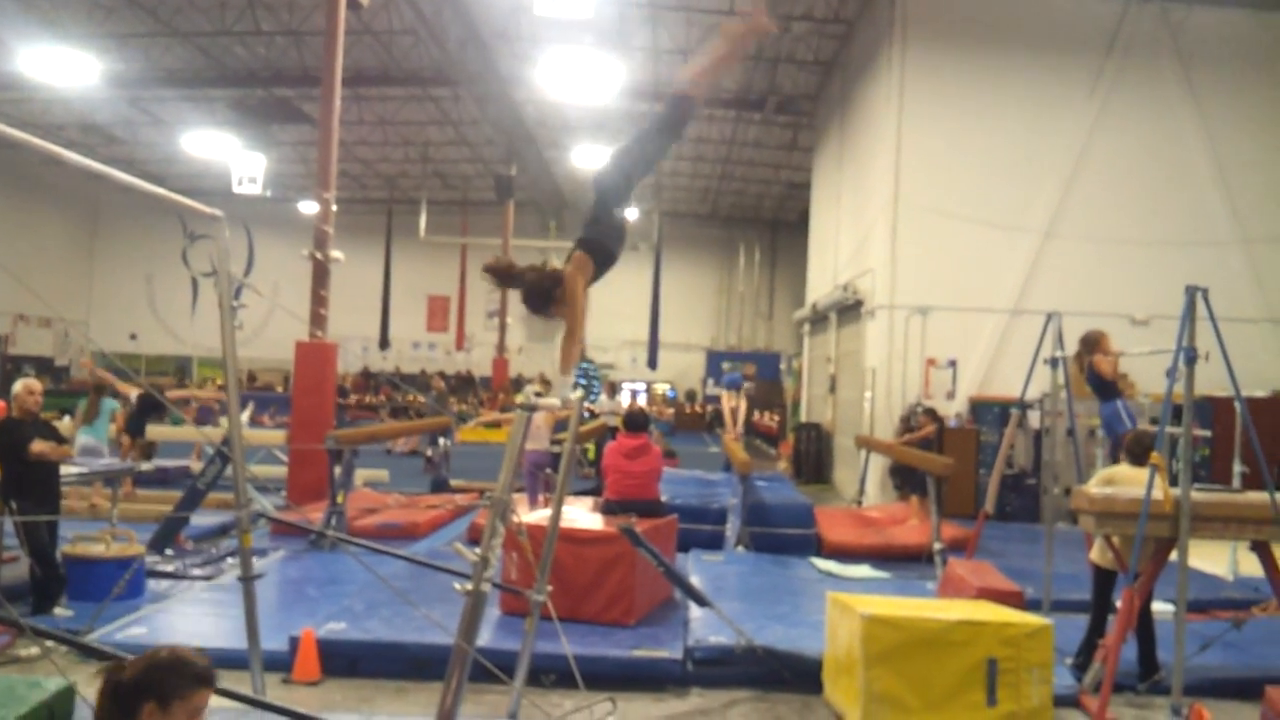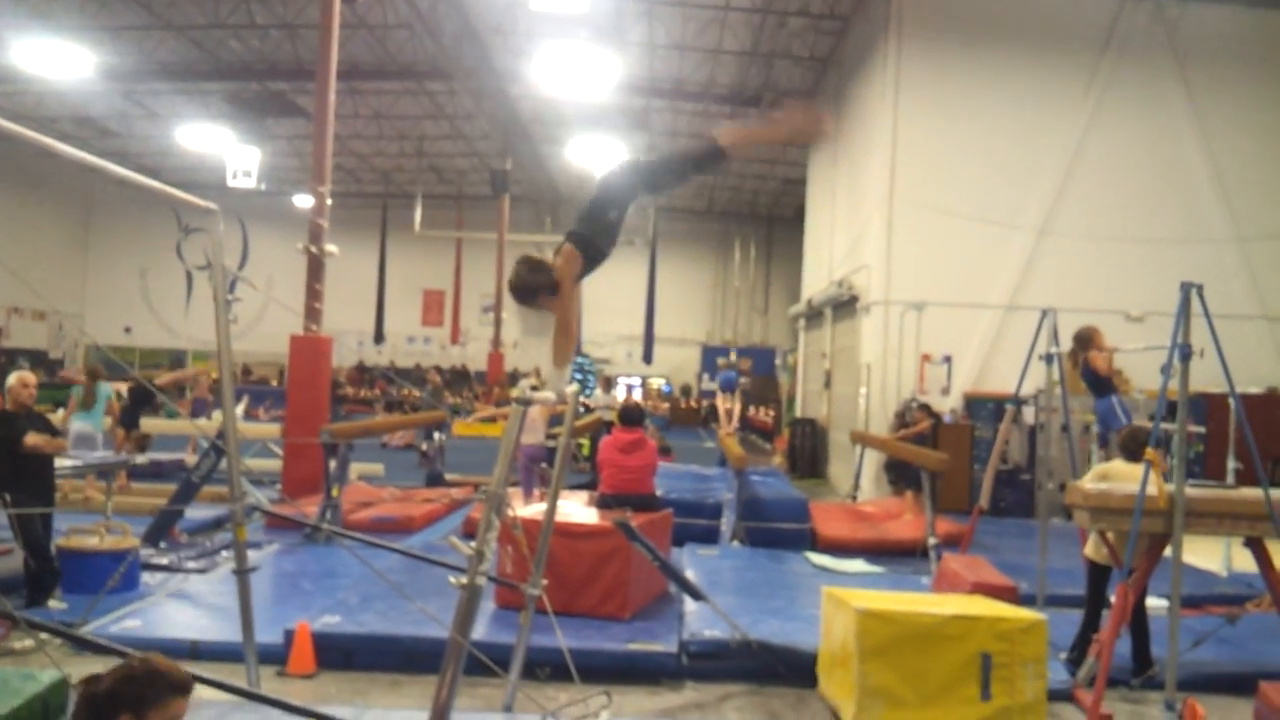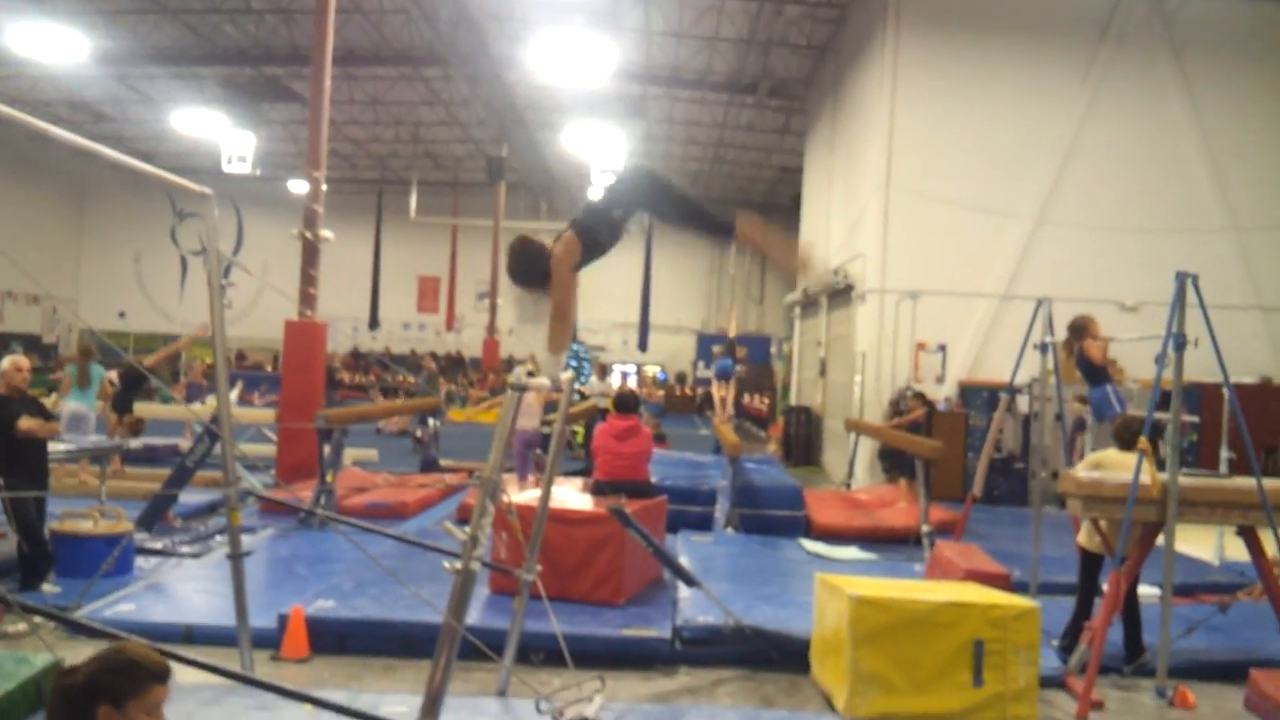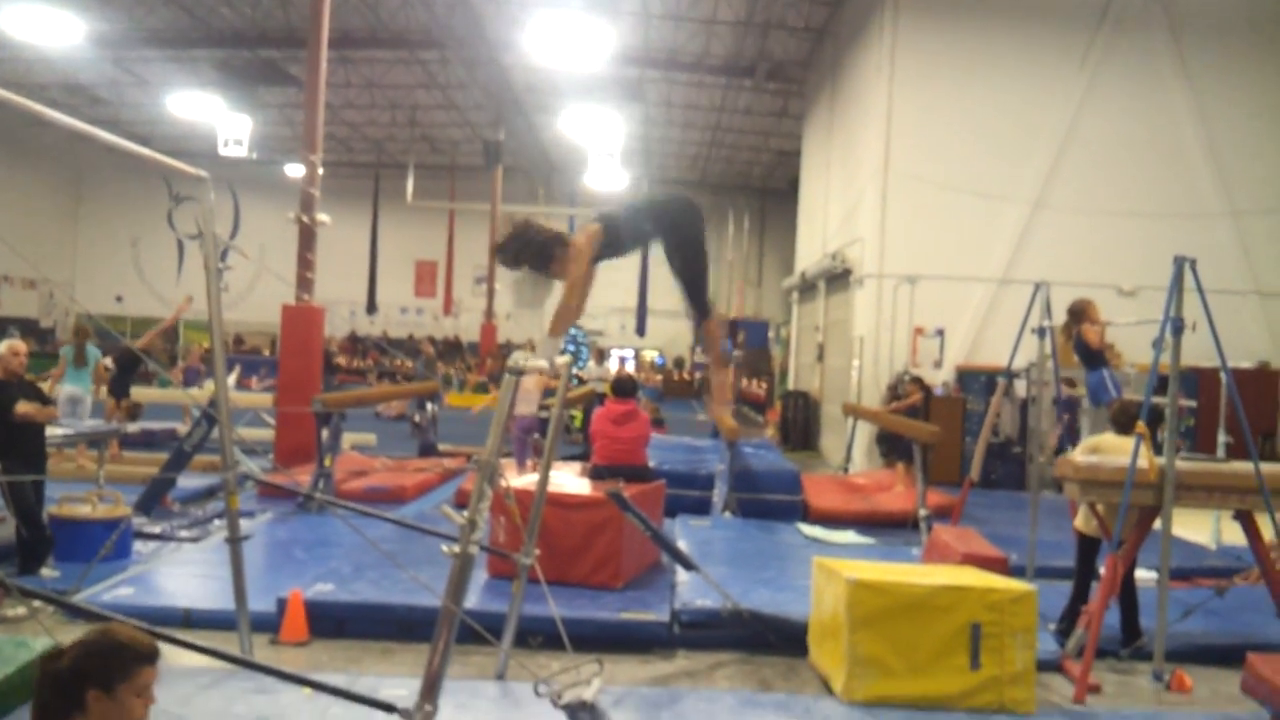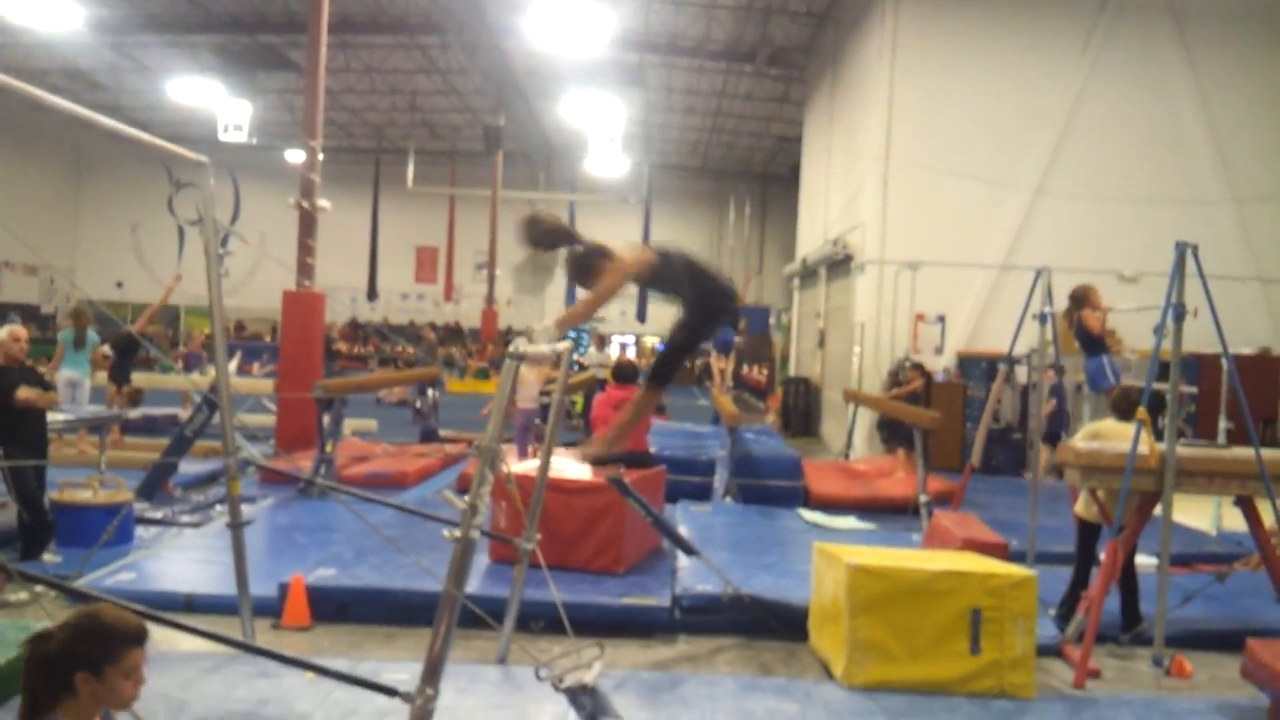
dt=0.1s
person 1, frame 1
left shoulder: (574, 275)
right shoulder: (572, 276)
left elbow: (576, 336)
left wrist: (563, 379)
left hip: (618, 182)
right hip: (617, 185)
left knee: (678, 111)
person 1, frame 2
left shoulder: (564, 265)
right shoulder: (559, 270)
left elbow: (566, 330)
right elbow: (567, 325)
left wrist: (557, 375)
left hip: (627, 177)
right hip: (625, 179)
left knee: (706, 157)
left ankle: (793, 127)
person 1, frame 3
left shoulder: (563, 253)
right shoulder: (561, 253)
left elbow: (562, 314)
right elbow: (563, 316)
left wrist: (552, 362)
left hip: (645, 187)
right hip: (639, 188)
left knee: (719, 226)
left ankle: (784, 251)
person 1, frame 4
left shoulder: (582, 245)
right shoulder: (582, 244)
left elbow: (573, 296)
right elbow: (576, 300)
left wrist: (550, 342)
left hip: (676, 216)
left knee: (699, 303)
left ankle: (719, 371)
person 1, frame 5
left shoulder: (623, 266)
right shoulder: (619, 265)
left elbow: (588, 306)
right elbow: (590, 305)
left wrist: (553, 328)
left knee: (662, 368)
person 2, frame 1
left shoulder: (1110, 474)
right shoulder: (1156, 480)
left hip: (1108, 551)
right hip: (1142, 554)
left knee: (1099, 609)
right knee: (1142, 612)
left ankle: (1084, 662)
right ankle: (1148, 671)
person 2, frame 2
left shoulder: (1105, 469)
right shoulder: (1150, 475)
left hip: (1103, 545)
right hip: (1136, 549)
left knee: (1094, 604)
right knee: (1136, 607)
left ankle: (1078, 657)
right ankle: (1142, 667)
person 2, frame 3
left shoulder: (1098, 458)
right shoulder: (1144, 465)
left hip: (1096, 534)
right hip: (1129, 538)
left knee: (1086, 591)
right knee: (1128, 596)
left ankle: (1070, 644)
right ankle: (1133, 654)
person 2, frame 4
left shoulder: (1096, 442)
left hip: (1093, 518)
right hip: (1125, 522)
left knee: (1083, 575)
right knee: (1125, 580)
left ankle: (1067, 628)
right ankle: (1130, 637)
person 2, frame 5
left shoulder: (1096, 428)
right shoulder: (1142, 434)
left wrist: (1082, 475)
left hip: (1093, 504)
right hip: (1126, 508)
left knee: (1083, 561)
right knee: (1126, 565)
left ankle: (1067, 613)
right ankle: (1130, 623)
person 3, frame 1
left shoulder: (44, 426)
left elbow: (68, 451)
right elbow: (37, 449)
left wrist: (47, 450)
right wrist: (54, 450)
left hip: (49, 499)
right hip: (23, 501)
left knee: (44, 556)
right knee: (41, 554)
left ankle: (42, 606)
right ankle: (53, 596)
person 3, frame 2
left shoulder: (39, 418)
left elbow: (62, 444)
right elbow: (31, 442)
left wrist: (41, 442)
right wrist: (49, 442)
left hip: (44, 492)
left knee: (38, 549)
right knee: (35, 547)
left ankle: (36, 598)
right ankle: (48, 589)
person 3, frame 3
left shoulder: (32, 403)
left elbow: (55, 428)
right elbow: (24, 426)
left wrist: (34, 427)
right wrist: (41, 427)
left hip: (37, 476)
left knee: (31, 533)
right knee: (29, 531)
left ankle: (30, 582)
right ankle: (44, 568)
person 3, frame 4
left shoulder: (29, 387)
left elbow: (53, 413)
right elbow: (22, 411)
left wrist: (31, 412)
right wrist: (39, 411)
left hip: (35, 460)
left knee: (30, 518)
right knee: (27, 516)
left ankle: (28, 567)
right ankle: (41, 553)
person 3, frame 5
left shoulder: (30, 372)
left elbow: (54, 398)
right elbow: (23, 396)
left wrist: (33, 397)
right wrist: (40, 396)
left hip: (37, 445)
left knee: (31, 503)
right knee: (29, 500)
left ankle: (30, 552)
right ankle: (45, 537)
